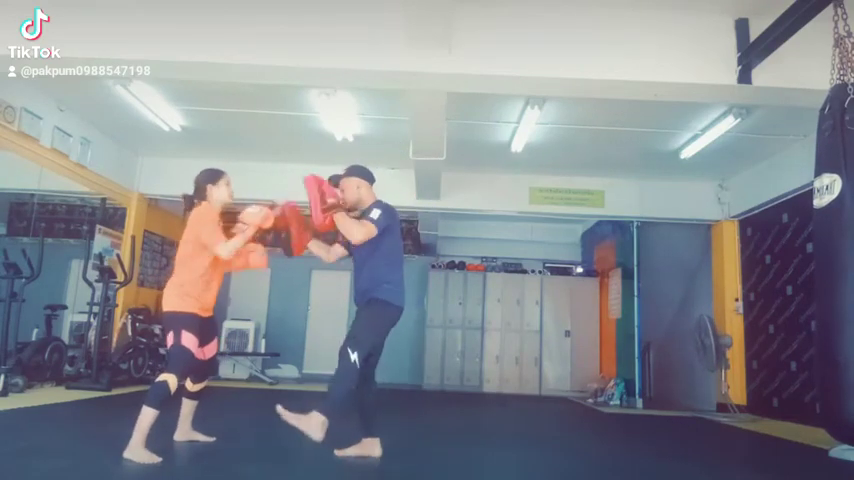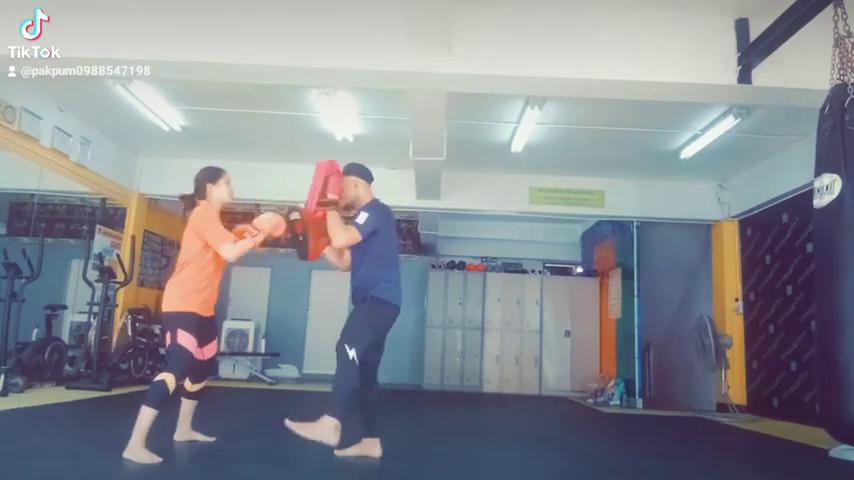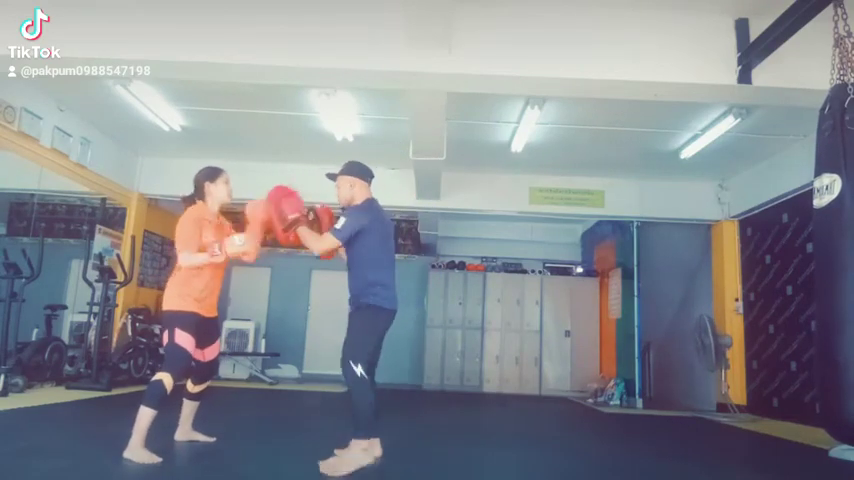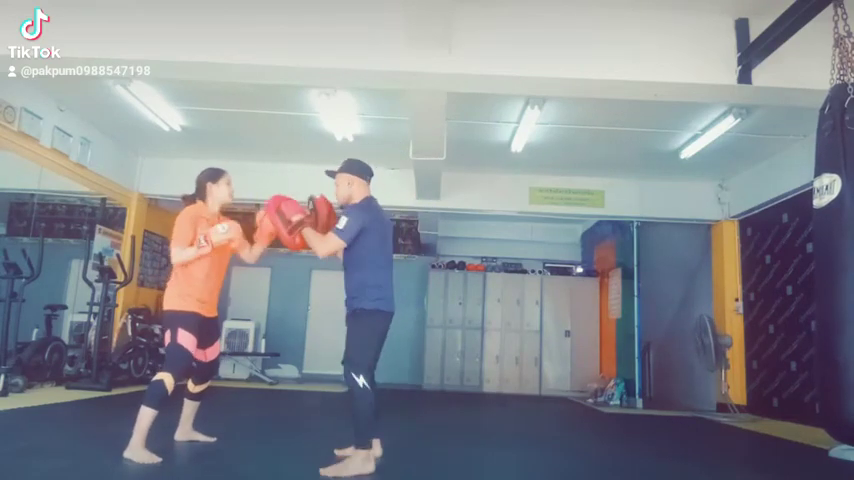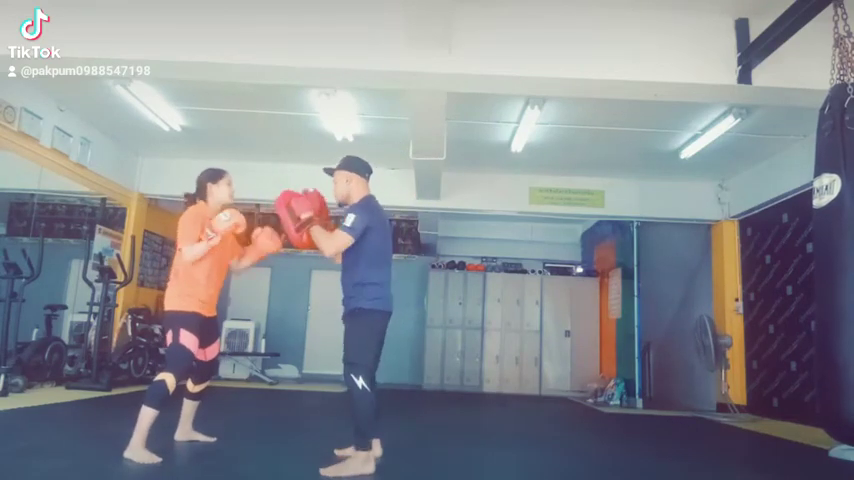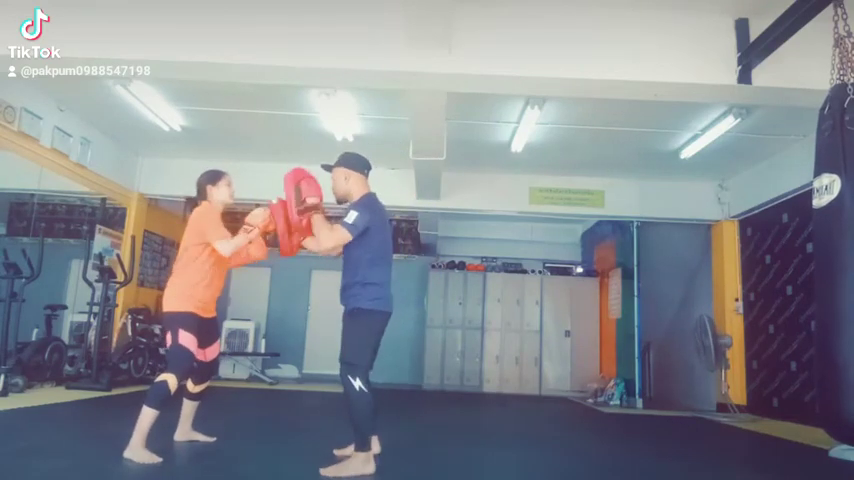
dt=0.1s
person 1, frame 1
left shoulder: (382, 211)
right shoulder: (360, 220)
left elbow: (359, 236)
right elbow: (330, 255)
left wrist: (336, 213)
left hip: (383, 300)
right hip: (372, 301)
left knee: (351, 352)
right knee: (363, 368)
left ankle: (319, 420)
right ankle: (370, 440)
person 1, frame 2
left shoulder: (374, 211)
right shoulder: (362, 218)
left elbow: (342, 238)
right elbow: (344, 263)
left wrist: (330, 210)
right wrist: (323, 244)
left hip: (380, 299)
right hip: (371, 300)
left knee: (348, 347)
right knee: (366, 368)
left ankle: (331, 424)
right ankle: (370, 440)
person 1, frame 3
left shoulder: (359, 213)
right shoulder: (374, 215)
left elbow: (319, 246)
left wrist: (298, 224)
right wrist: (328, 233)
left hip: (372, 304)
right hip: (375, 304)
left knee: (353, 365)
right knee: (362, 371)
left ankle: (361, 446)
right ankle: (370, 441)
person 1, frame 4
left shoulder: (359, 211)
right shoulder: (373, 214)
left elbow: (323, 249)
right elbow: (348, 253)
left wrist: (302, 225)
right wrist: (323, 228)
left hip: (368, 307)
right hip: (374, 306)
left knee: (356, 374)
right knee: (362, 374)
right ankle: (371, 442)
person 1, frame 5
left shoulder: (361, 210)
right shoulder: (369, 211)
left elbow: (333, 247)
right elbow: (342, 255)
left wrist: (312, 222)
right wrist: (319, 227)
left hip: (366, 306)
right hip: (369, 306)
left knee: (357, 375)
right knee: (362, 375)
right ankle: (371, 442)
person 1, frame 6
left shoulder: (363, 208)
right shoulder: (369, 208)
left elbow: (328, 243)
right elbow: (337, 245)
left wrist: (314, 210)
right wrist: (300, 238)
left hip: (366, 306)
right hip: (369, 305)
left knee: (353, 375)
right knee: (357, 375)
right ankle: (369, 440)
person 2, frame 1
left shoulder: (213, 218)
right shoulder: (203, 215)
left elbow: (221, 262)
right elbow: (224, 251)
left wrist: (249, 257)
right wrist: (248, 227)
left hip: (202, 306)
right hip: (182, 304)
left knee: (204, 366)
right knee: (179, 368)
left ankle: (184, 429)
right ankle: (135, 444)
person 2, frame 2
left shoulder: (213, 218)
right shoulder: (204, 214)
left elbow: (224, 256)
right elbow: (229, 253)
left wrist: (248, 239)
right wrist: (259, 233)
left hip: (202, 307)
right hip: (182, 304)
left knee: (204, 366)
right knee: (178, 368)
left ankle: (183, 429)
right ankle: (135, 444)
person 2, frame 3
left shoulder: (223, 224)
right shoulder: (194, 215)
left elbow: (248, 255)
right elbow: (185, 260)
right wrist: (223, 251)
left hip: (206, 308)
right hip: (181, 304)
left knee: (206, 368)
right knee: (175, 368)
left ankle: (184, 429)
right ankle: (135, 445)
person 2, frame 4
left shoulder: (225, 223)
right shoulder: (191, 214)
left elbow: (251, 256)
right elbow: (177, 257)
left wrist: (266, 232)
right wrist: (211, 241)
left hip: (206, 308)
right hip: (182, 304)
left knee: (206, 368)
right knee: (176, 368)
left ankle: (185, 429)
right ankle: (135, 445)
person 2, frame 5
left shoulder: (227, 222)
right shoulder: (194, 214)
left elbow: (235, 263)
right elbow: (187, 257)
left wrist: (262, 247)
right wrist: (215, 231)
left hip: (206, 307)
right hip: (183, 304)
left knee: (205, 367)
right knee: (177, 367)
left ankle: (185, 429)
right ankle: (136, 445)
person 2, frame 6
left shoulder: (218, 221)
right shoulder: (205, 214)
left elbow: (225, 260)
right elbow: (227, 249)
left wrist: (251, 250)
right wrist: (252, 229)
left hip: (205, 308)
right hip: (182, 305)
left knee: (206, 367)
right knee: (179, 368)
left ankle: (184, 429)
right ankle: (136, 445)
